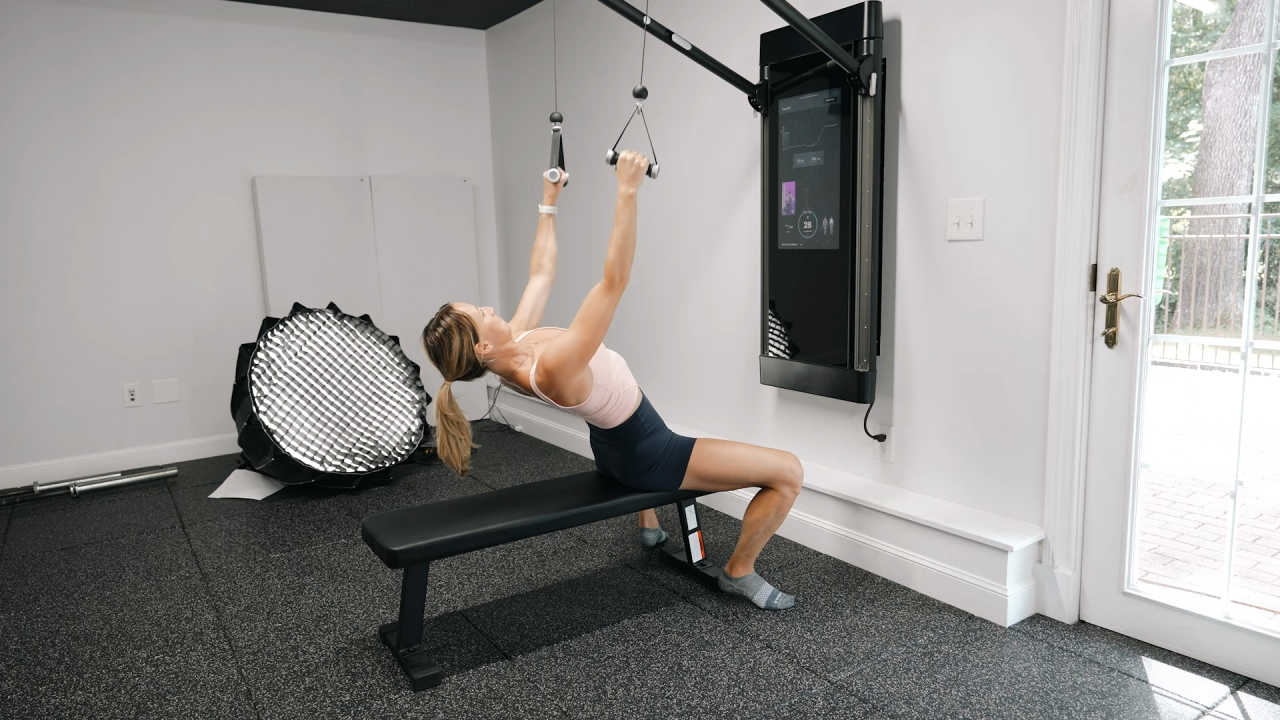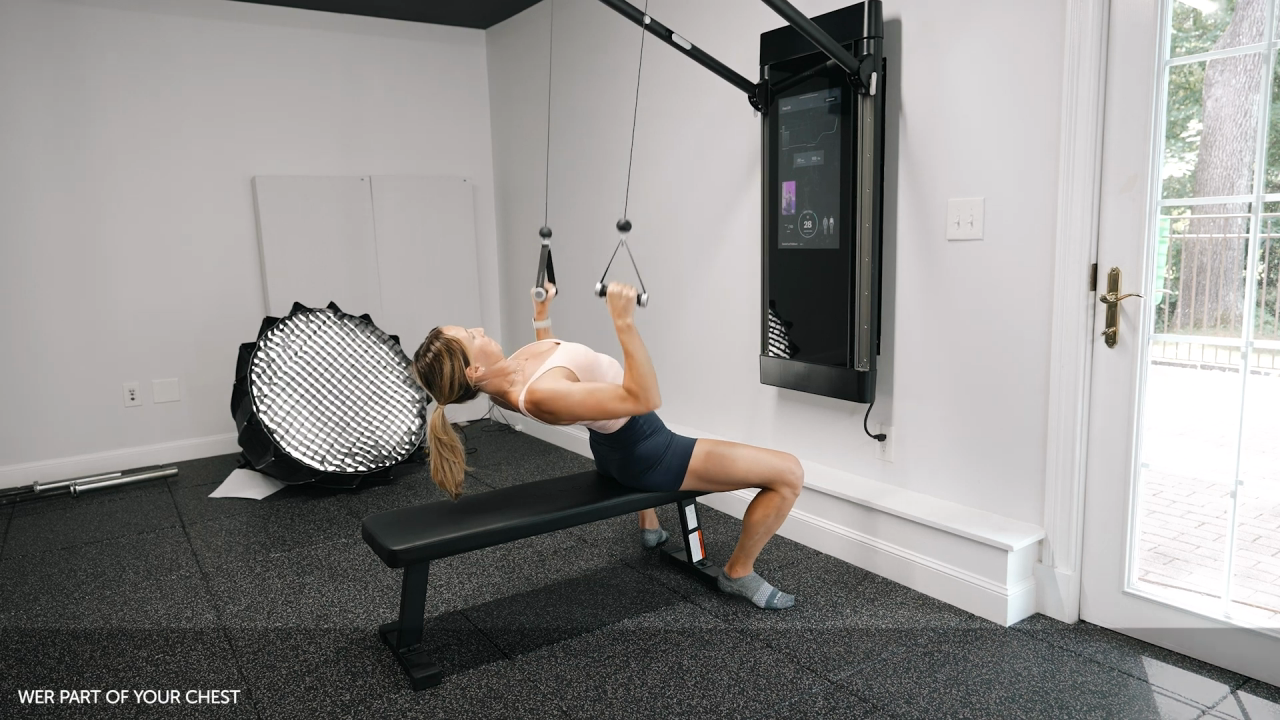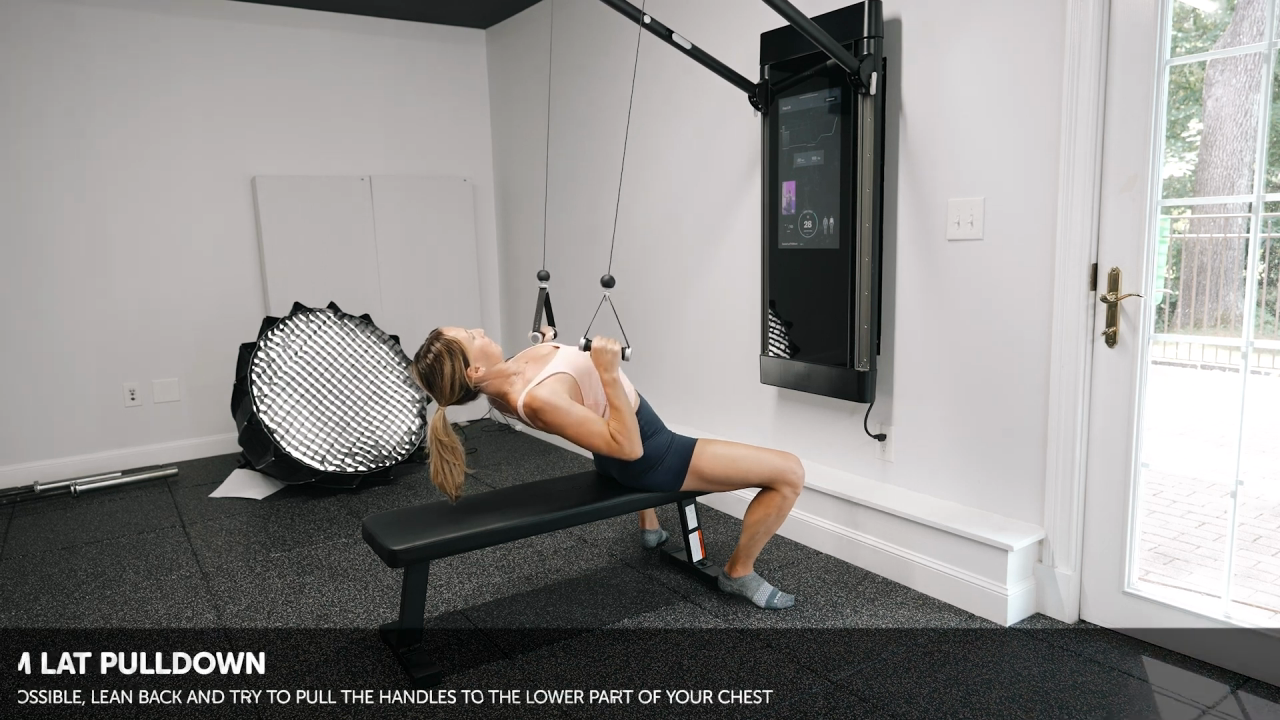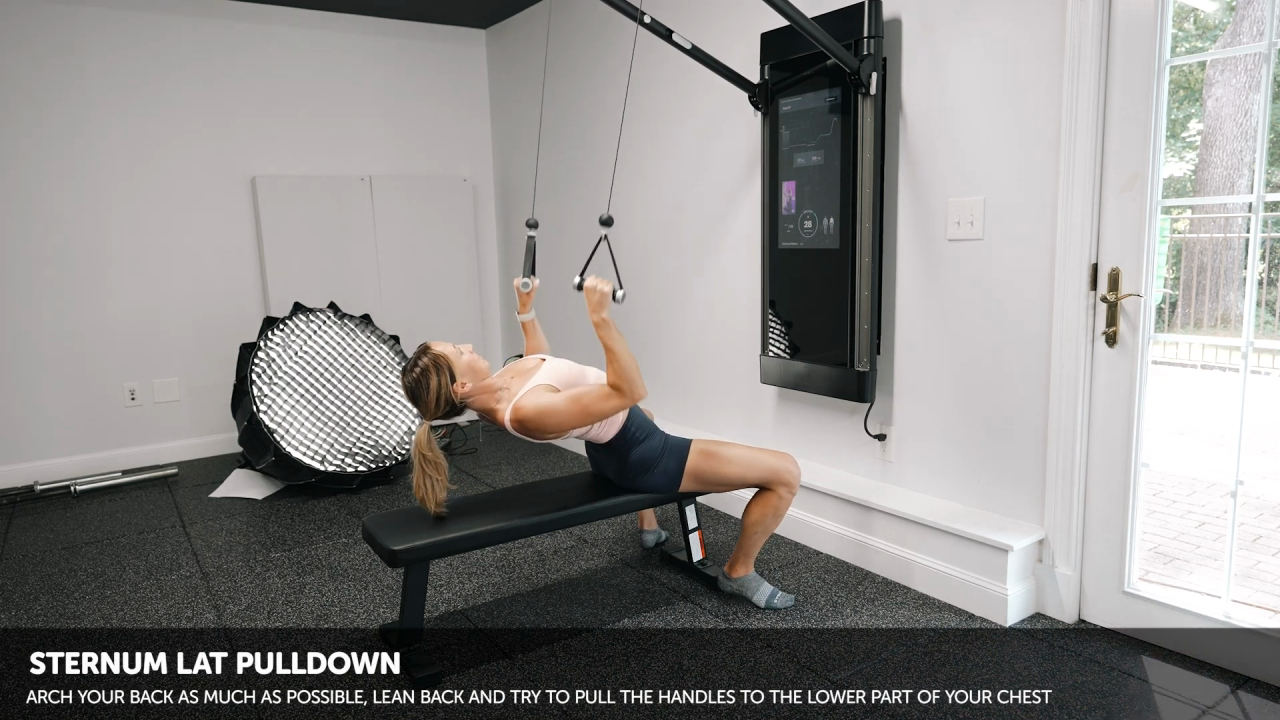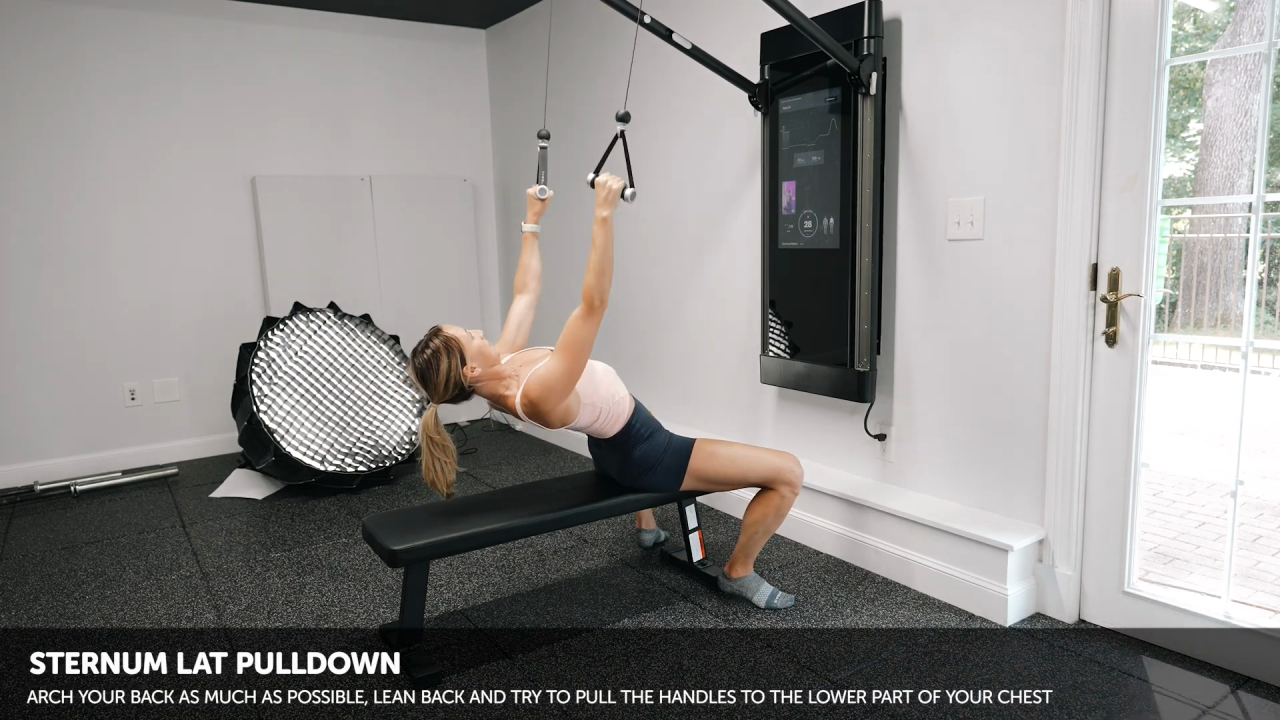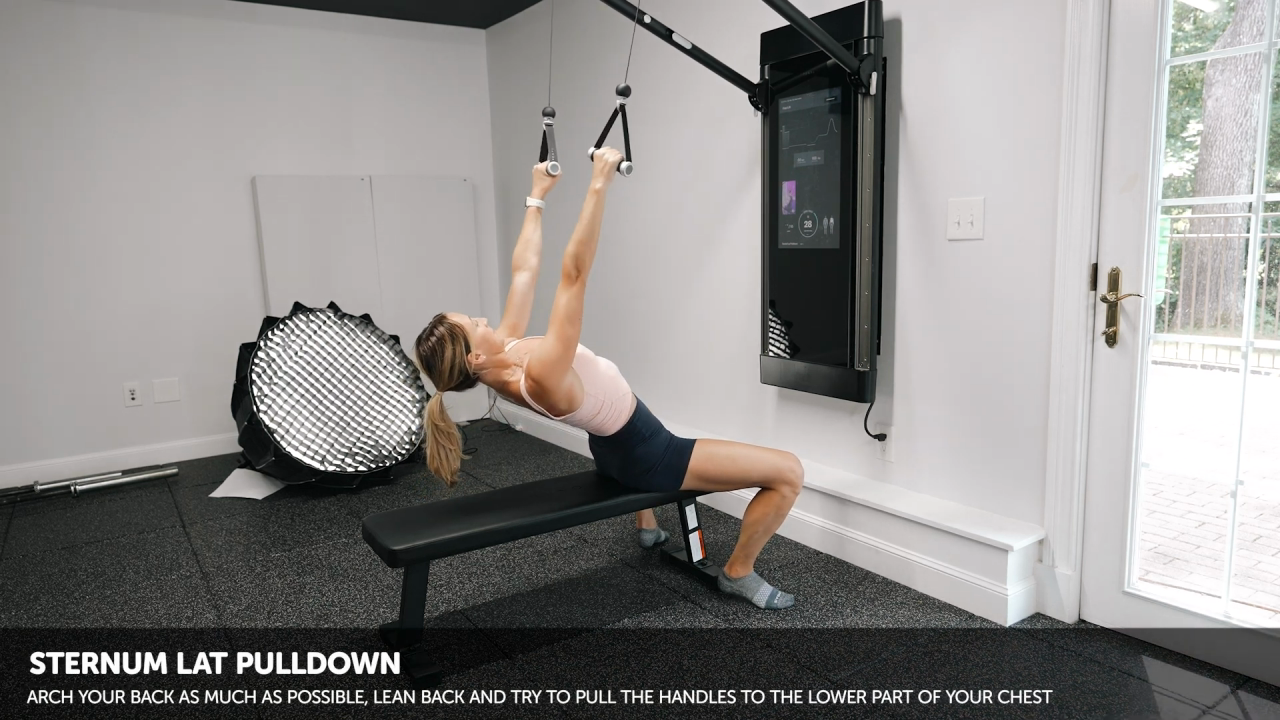
dt=0.7s
person 1, frame 1
left shoulder: (514, 346)
right shoulder: (550, 370)
left elbow: (541, 273)
right elbow: (614, 281)
left wrist: (549, 201)
right wrist: (627, 191)
left hip: (616, 443)
right hip: (644, 456)
right knee: (788, 472)
left ankle: (649, 526)
right ankle: (739, 574)
person 1, frame 2
left shoulder: (505, 377)
right shoulder: (540, 393)
right elbow: (646, 398)
left wrist: (542, 312)
right wrist: (623, 321)
left hip: (615, 444)
right hip: (645, 453)
right knee: (788, 473)
left ankle: (649, 525)
right ankle: (738, 573)
person 1, frame 3
left shoulder: (505, 382)
right shoulder: (537, 399)
right elbow: (630, 447)
left wrist: (540, 347)
right wrist: (608, 372)
left hip: (613, 453)
right hip: (649, 456)
right knee: (789, 473)
left ankle: (650, 527)
right ankle: (739, 573)
person 1, frame 4
left shoulder: (494, 391)
right shoulder: (525, 412)
left elbow: (538, 362)
right elbow: (630, 391)
left wrist: (525, 310)
right wrist: (600, 316)
left hip: (618, 446)
right hip: (640, 458)
left knee: (644, 413)
right knee: (785, 472)
left ankle: (648, 528)
right ankle: (738, 574)
person 1, frame 5
left shoulder: (500, 368)
right shoulder: (536, 395)
left elbow: (526, 293)
right elbow: (594, 304)
left wrist: (532, 220)
right wrist: (603, 214)
left hip: (615, 447)
right hip: (645, 457)
right knee: (788, 472)
left ankle: (647, 526)
right ankle: (738, 574)
person 1, frame 6
left shoulder: (505, 356)
right shoulder: (540, 377)
left elbow: (524, 268)
right elbow: (574, 272)
left wrist: (537, 195)
right wrist: (599, 185)
left hip: (617, 448)
right hip: (645, 456)
right knee: (788, 472)
left ankle: (647, 526)
right ankle: (738, 574)
